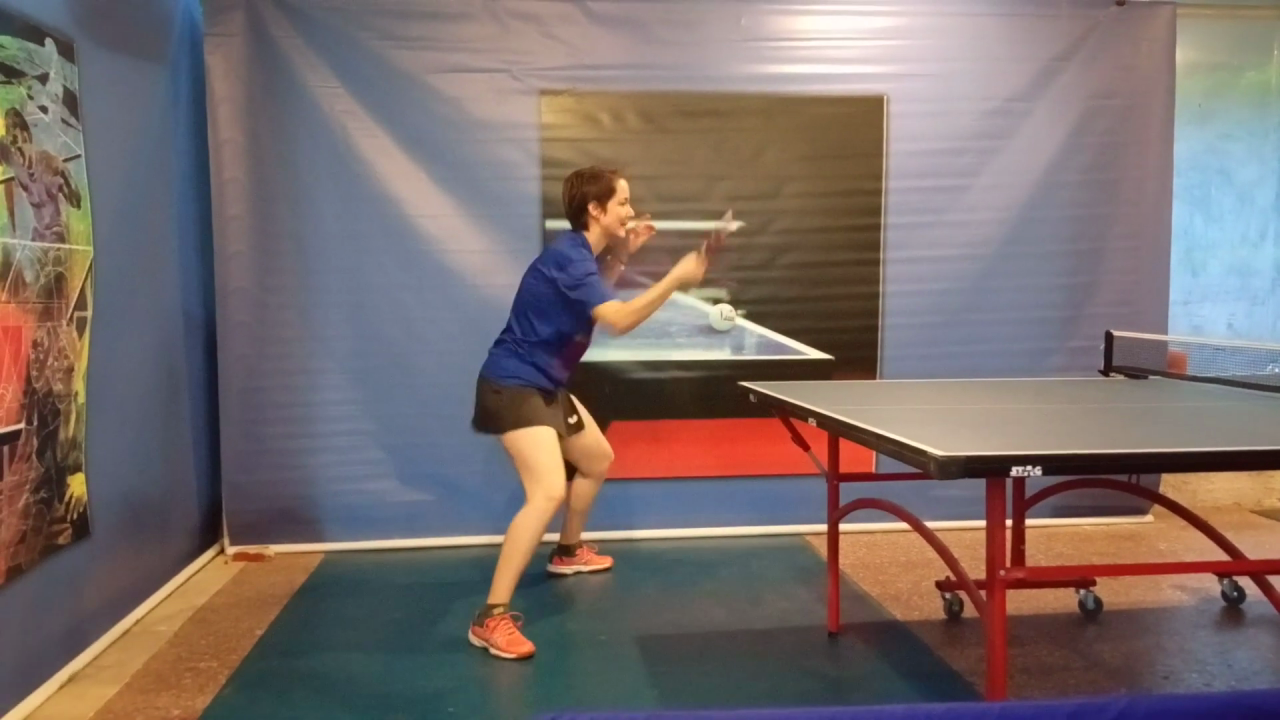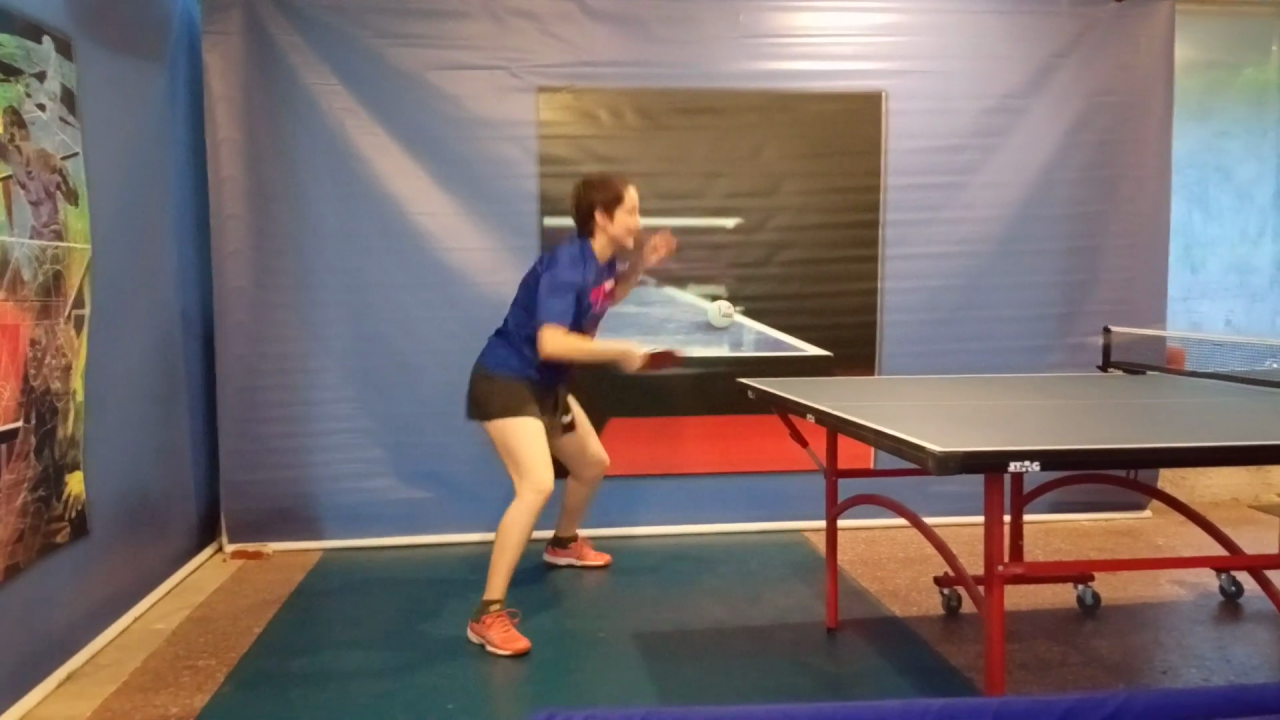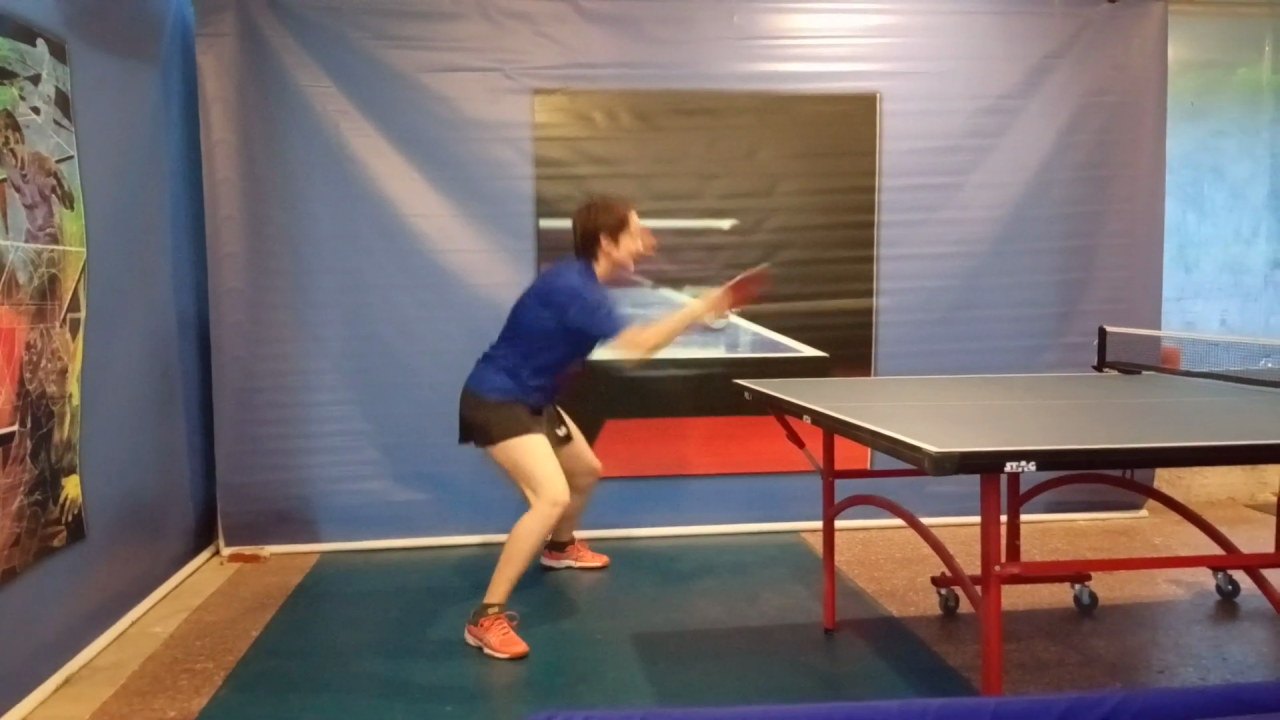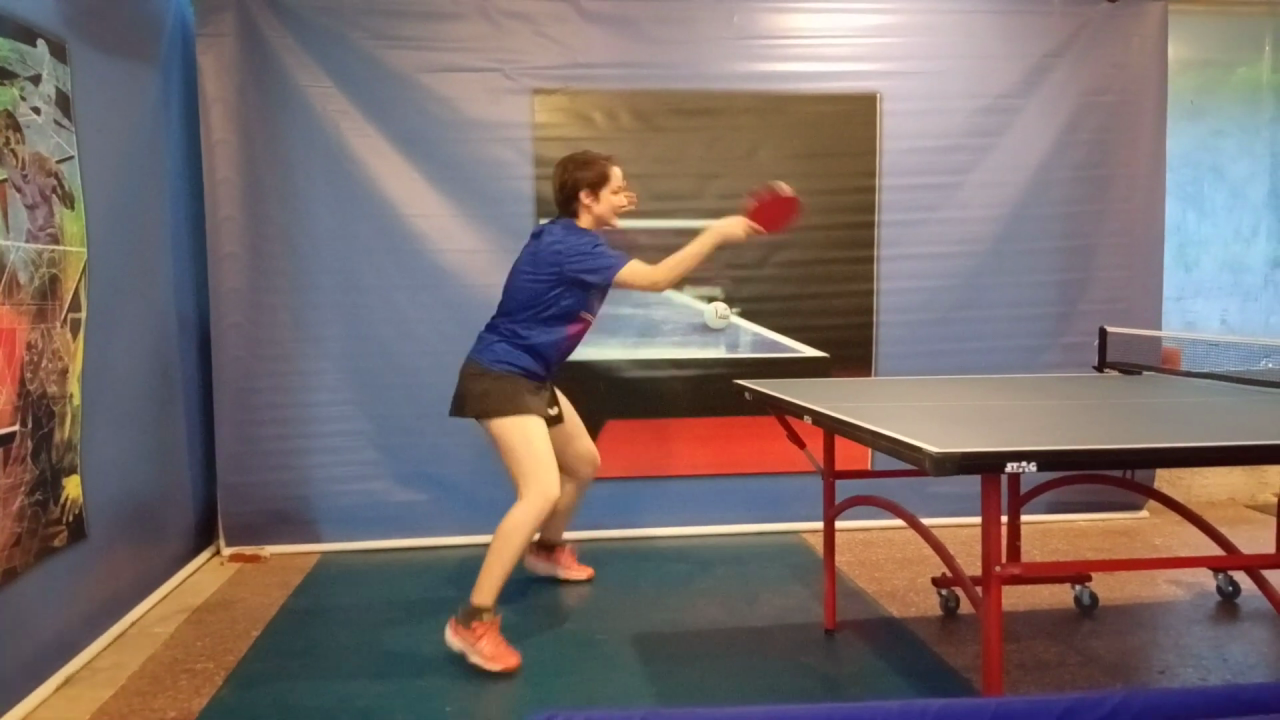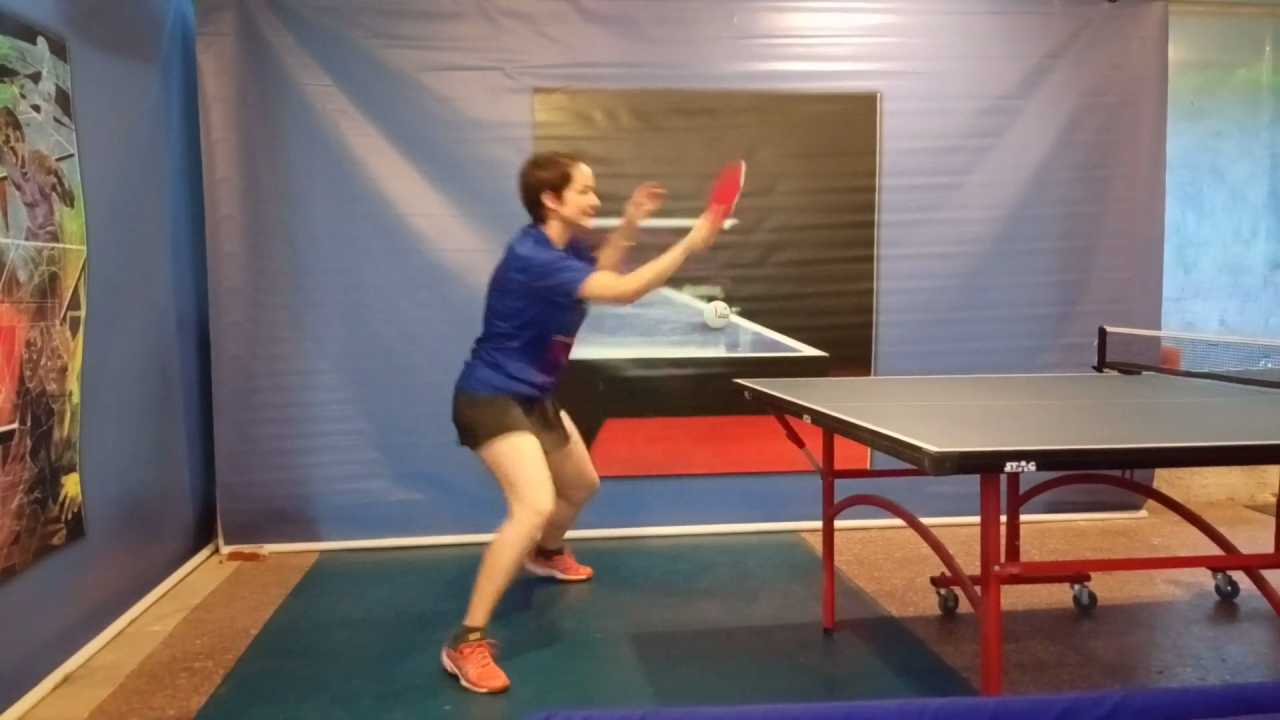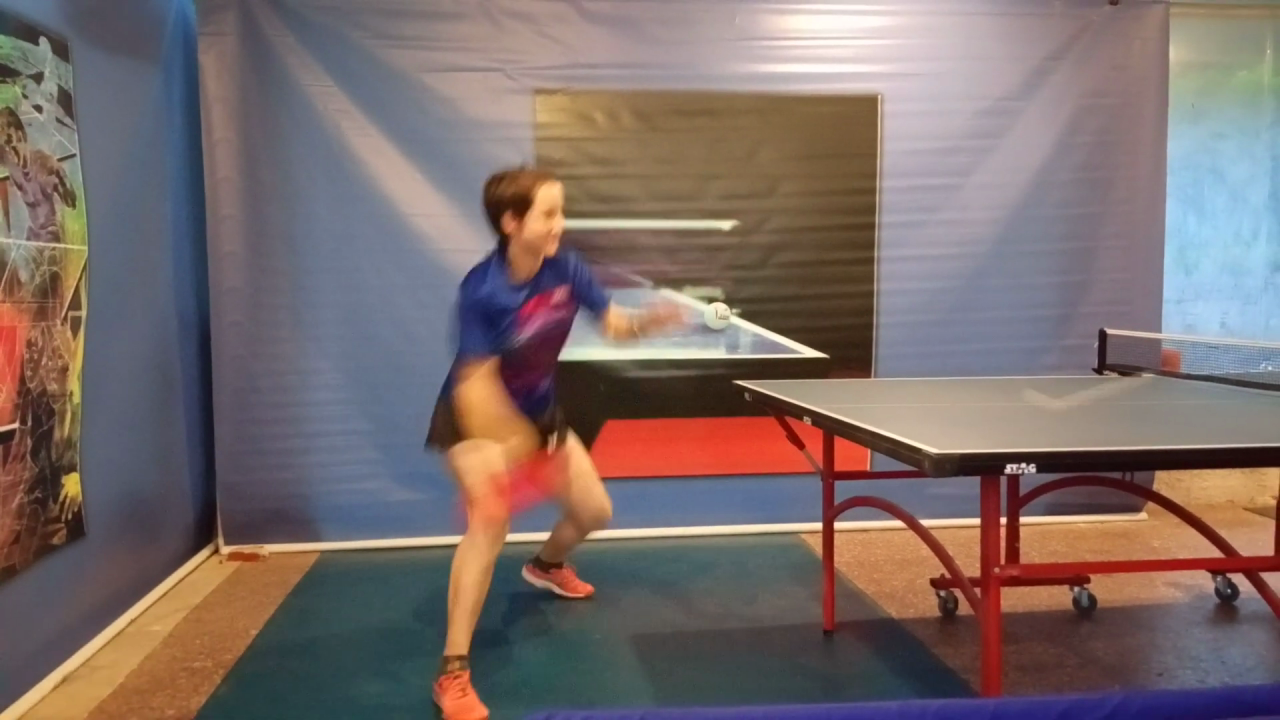
dt=0.2s
person 1, frame 1
left shoulder: (588, 253)
right shoulder: (570, 259)
left elbow: (601, 303)
right elbow: (619, 321)
left wrist: (626, 249)
right wrist: (674, 279)
left hip: (547, 384)
right hip: (514, 387)
left knee: (599, 459)
right knee: (548, 493)
left ankle: (568, 551)
right ankle: (492, 617)
person 1, frame 2
left shoulder: (596, 259)
right shoulder: (566, 263)
left elbow: (604, 297)
right elbow: (552, 343)
left wrist: (642, 264)
right wrist: (619, 353)
left hip: (542, 384)
right hip: (504, 381)
left knee: (592, 465)
right knee: (537, 486)
left ankle: (564, 544)
right ankle: (488, 613)
person 1, frame 3
left shoulder: (579, 277)
right shoulder: (574, 289)
right elbow: (637, 346)
left wrist: (627, 260)
right wrist: (697, 311)
left hip: (531, 400)
right hip: (496, 402)
left knee: (585, 472)
right knee: (551, 499)
left ankle: (559, 547)
right ankle: (486, 617)
person 1, frame 4
left shoulder: (568, 237)
right shoulder: (565, 245)
right elbow: (656, 278)
left wrist: (607, 221)
right wrist: (718, 234)
left hip: (530, 375)
right hip: (499, 376)
left knee: (584, 465)
right knee: (544, 492)
left ankle: (545, 550)
right ankle: (473, 620)
person 1, frame 5
left shoulder: (568, 244)
right shoulder: (529, 257)
left elbow: (601, 272)
right elbow: (616, 290)
left wrist: (629, 224)
right wrist: (690, 242)
left hip: (534, 395)
right hip: (495, 399)
left knee: (582, 484)
right knee: (533, 509)
left ankle: (545, 552)
right ankle: (466, 642)
person 1, frame 6
left shoulder: (571, 269)
right shoulder: (482, 289)
left elbow: (617, 323)
right elbow: (475, 383)
left wrist: (652, 318)
right wrist: (502, 450)
left hip: (539, 411)
right hip: (477, 418)
left knee: (595, 513)
right knee: (488, 520)
left ankle: (547, 563)
right ankle: (454, 670)
